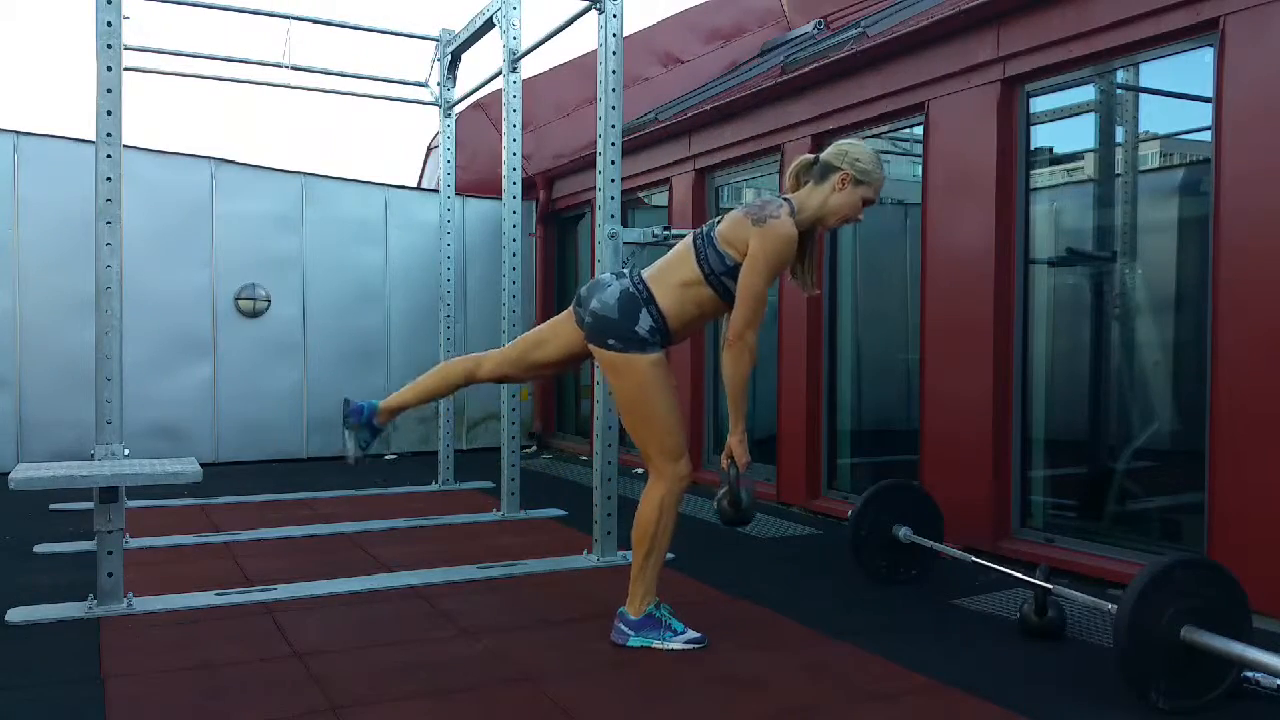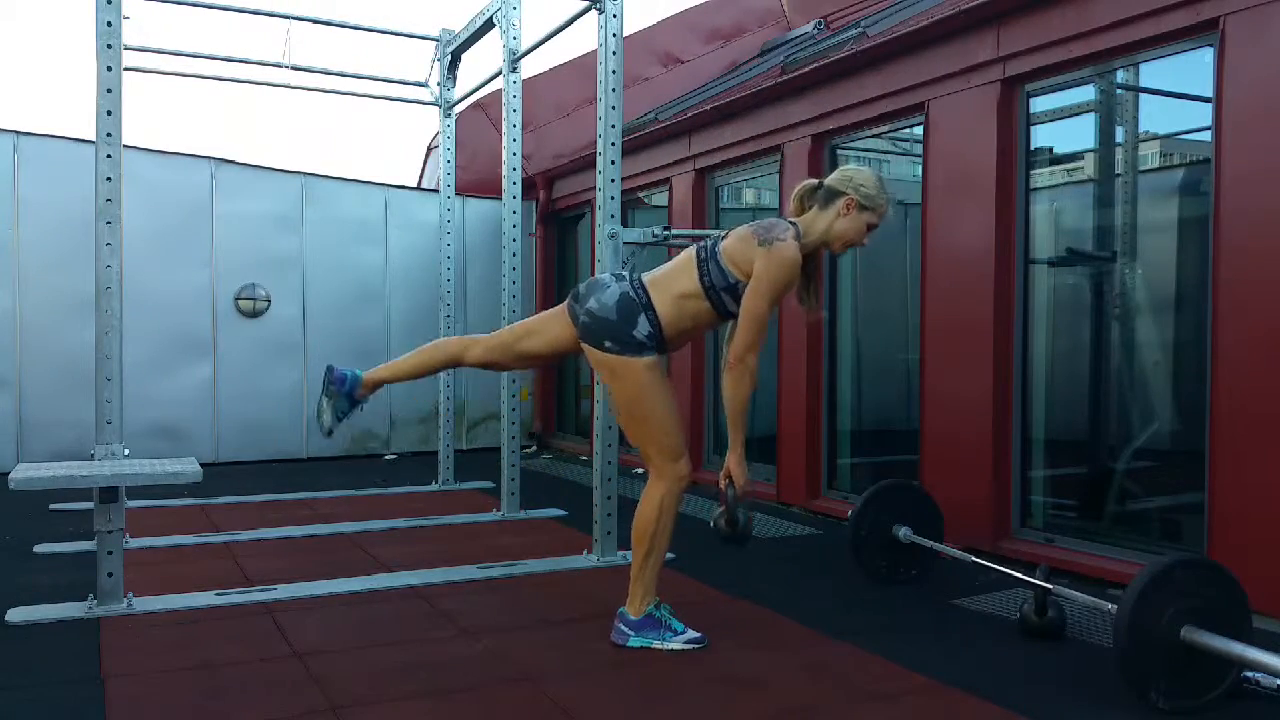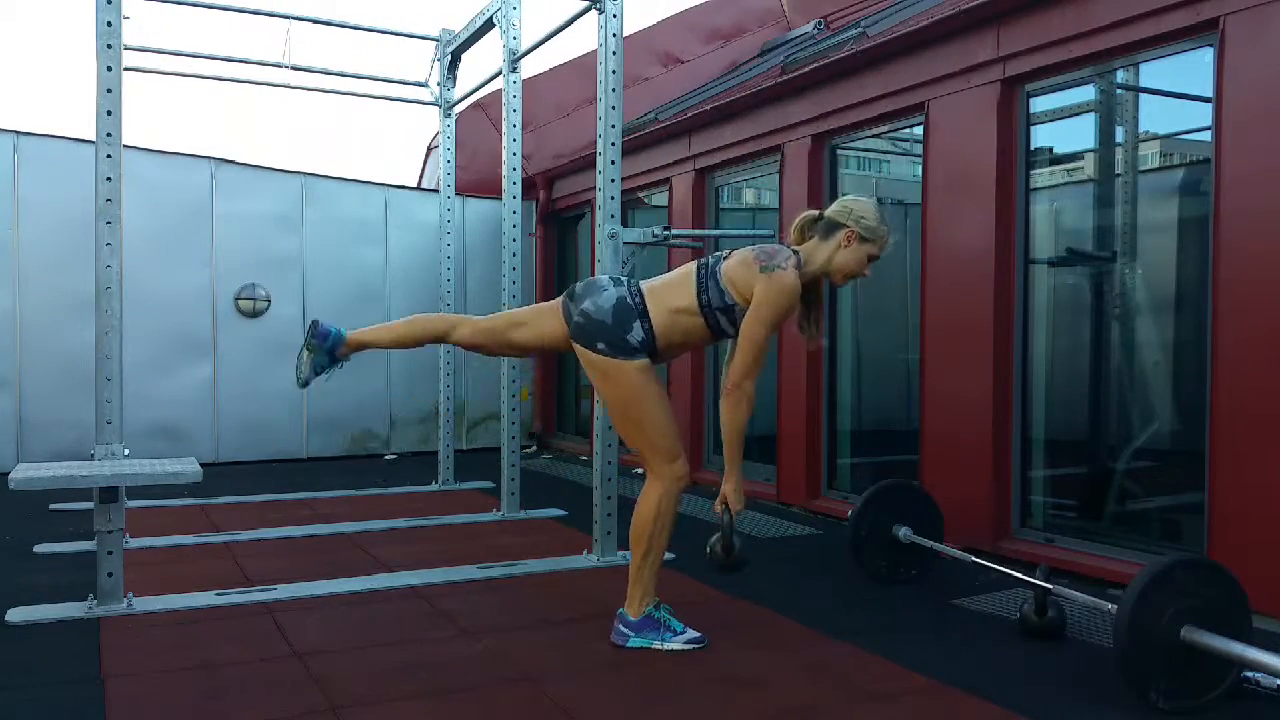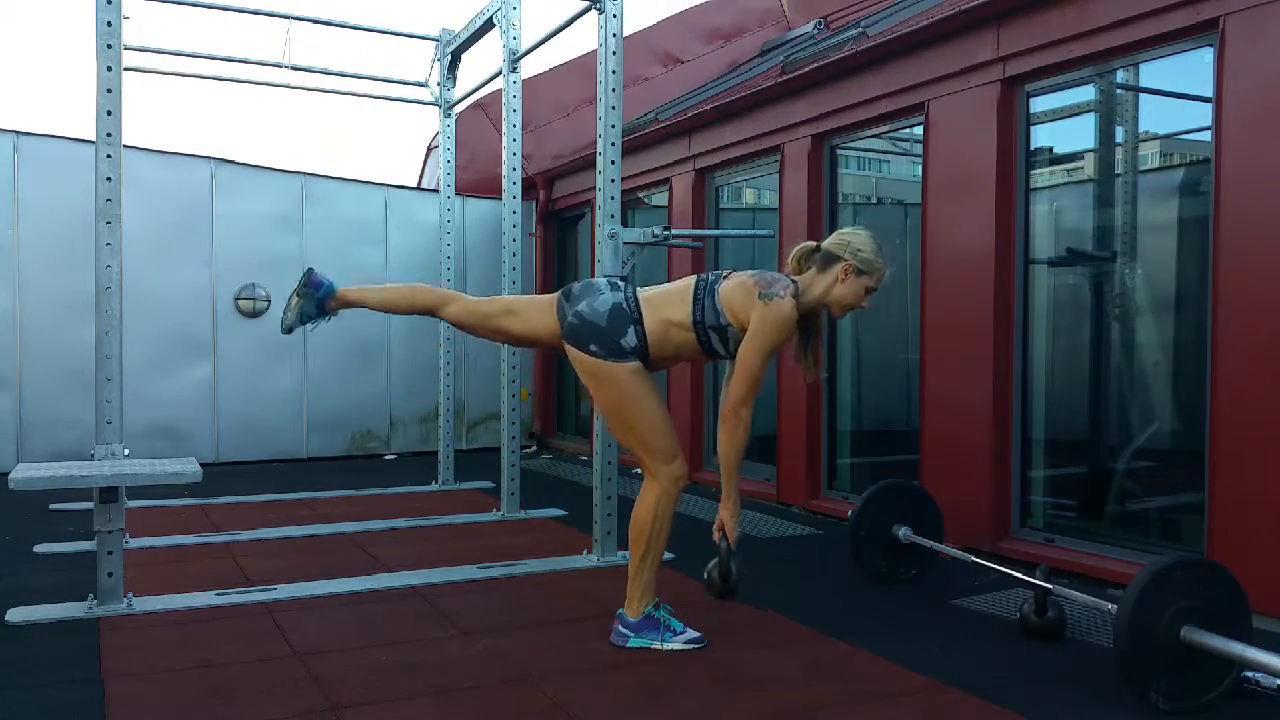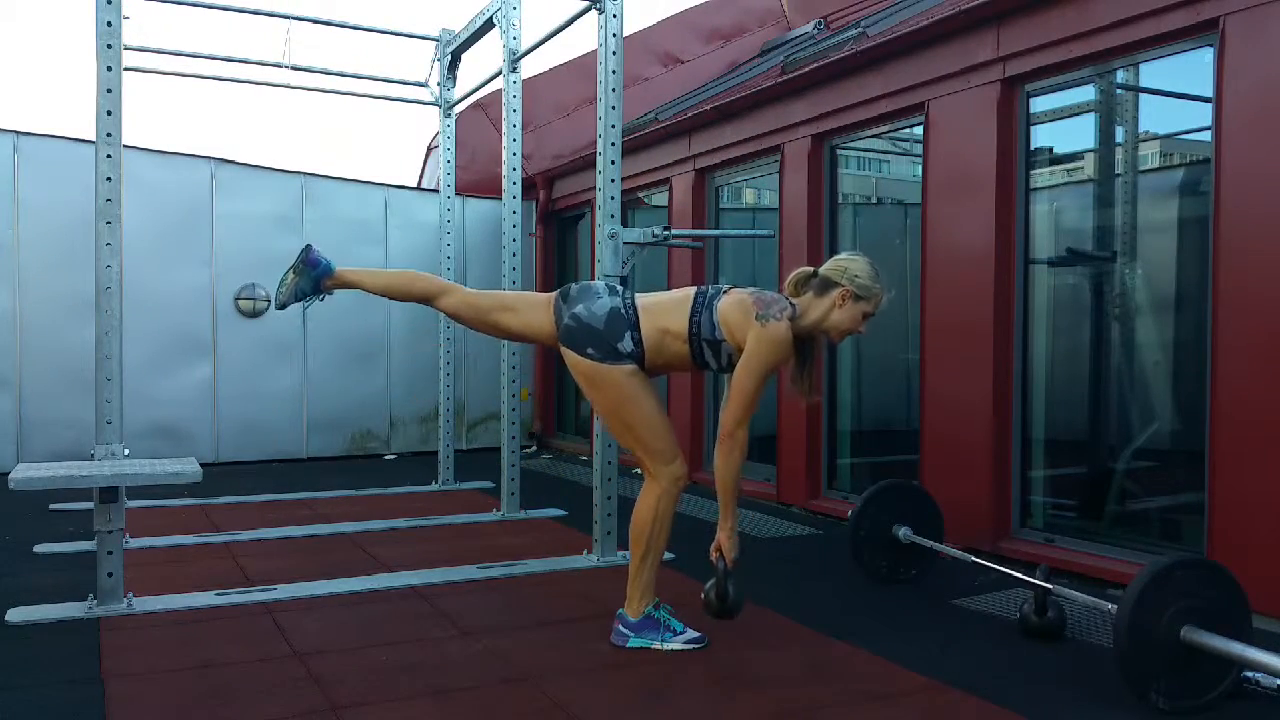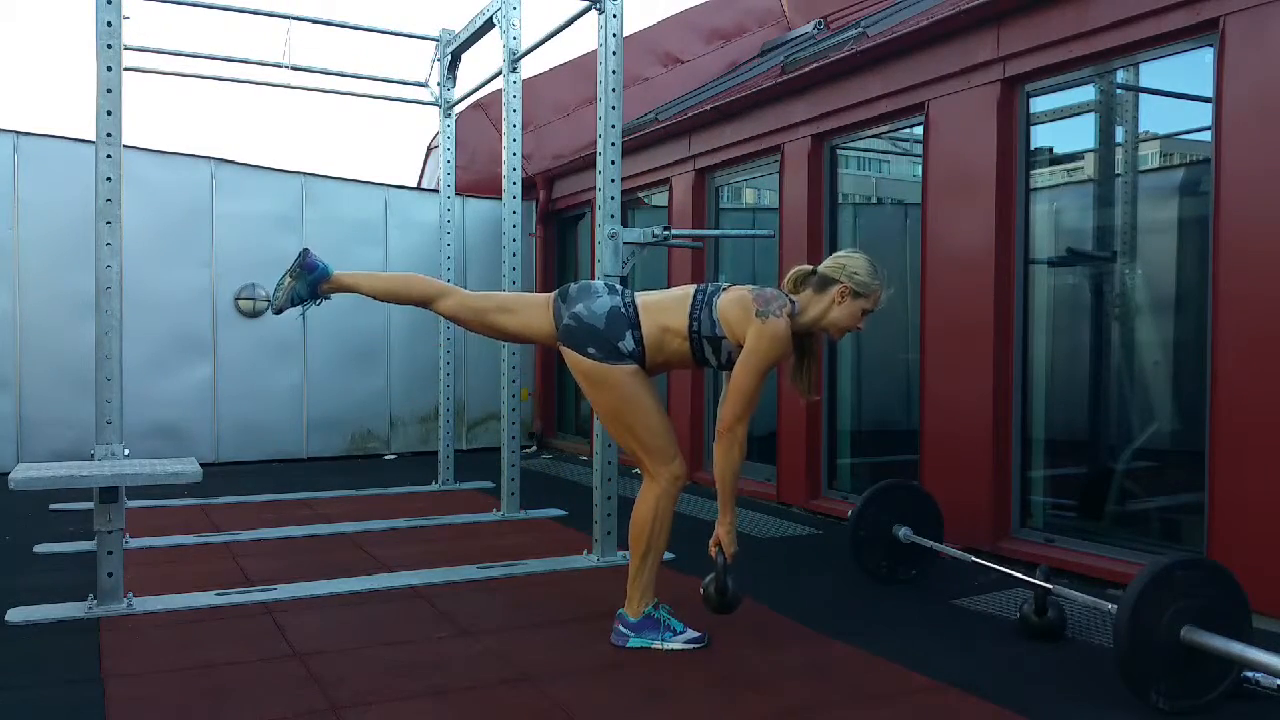
dt=0.2s
person 1, frame 1
left shoulder: (776, 218)
right shoulder: (780, 228)
left elbow: (735, 330)
right elbow: (738, 339)
left wrist: (734, 425)
right wrist: (738, 430)
left hip: (612, 301)
right hip: (629, 322)
left knee: (492, 366)
right knee: (671, 470)
left ankle: (377, 412)
right ankle: (637, 616)
person 1, frame 2
left shoulder: (780, 241)
right shoulder: (785, 251)
left elbow: (735, 354)
right elbow: (740, 361)
left wrist: (733, 442)
right wrist: (736, 451)
left hip: (606, 301)
right hip: (623, 324)
left knee: (476, 350)
right knee: (671, 470)
left ankle: (356, 382)
right ankle: (637, 616)
person 1, frame 3
left shoulder: (782, 267)
right shoulder: (784, 278)
left elbow: (734, 380)
right elbow: (738, 386)
left wrist: (730, 467)
right wrist: (733, 475)
left hip: (601, 304)
right hip: (614, 327)
left knee: (463, 329)
right knee: (669, 472)
left ankle: (336, 342)
right ankle: (636, 617)
person 1, frame 4
left shoulder: (778, 296)
right shoulder: (780, 309)
left elbow: (734, 405)
right elbow: (735, 412)
left wrist: (729, 493)
right wrist: (730, 500)
left hip: (594, 305)
right hip: (606, 330)
left knee: (454, 306)
right knee: (667, 472)
left ankle: (328, 295)
right ankle: (636, 617)
person 1, frame 5
left shoulder: (775, 314)
right shoulder: (777, 328)
left elbow: (731, 427)
right elbow: (731, 433)
right wrist: (728, 523)
left hip: (590, 307)
right hip: (601, 334)
left knee: (452, 296)
right knee: (667, 473)
left ankle: (325, 273)
right ankle: (637, 617)
person 1, frame 6
left shoulder: (773, 309)
right shoulder: (776, 324)
left elbow: (731, 419)
right elbow: (730, 428)
right wrist: (727, 518)
left hip: (591, 307)
right hip: (601, 332)
left knee: (450, 298)
right knee: (666, 473)
left ankle: (321, 279)
right ankle: (637, 618)
